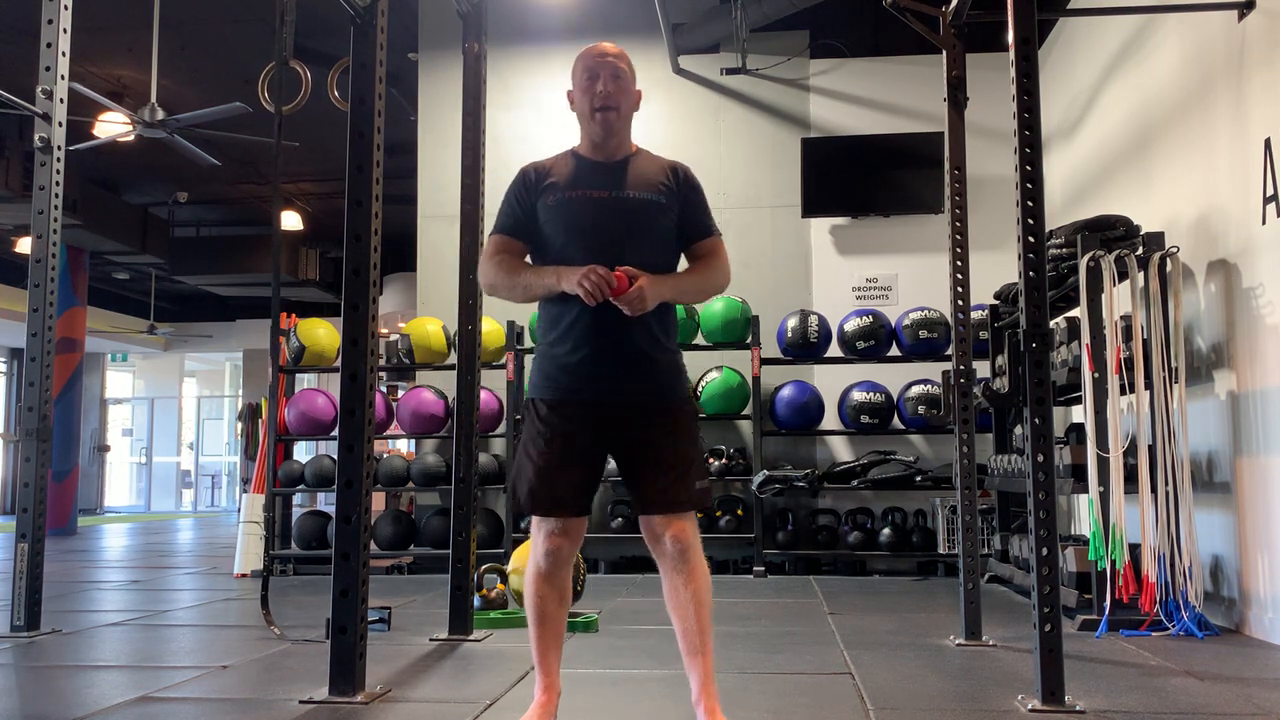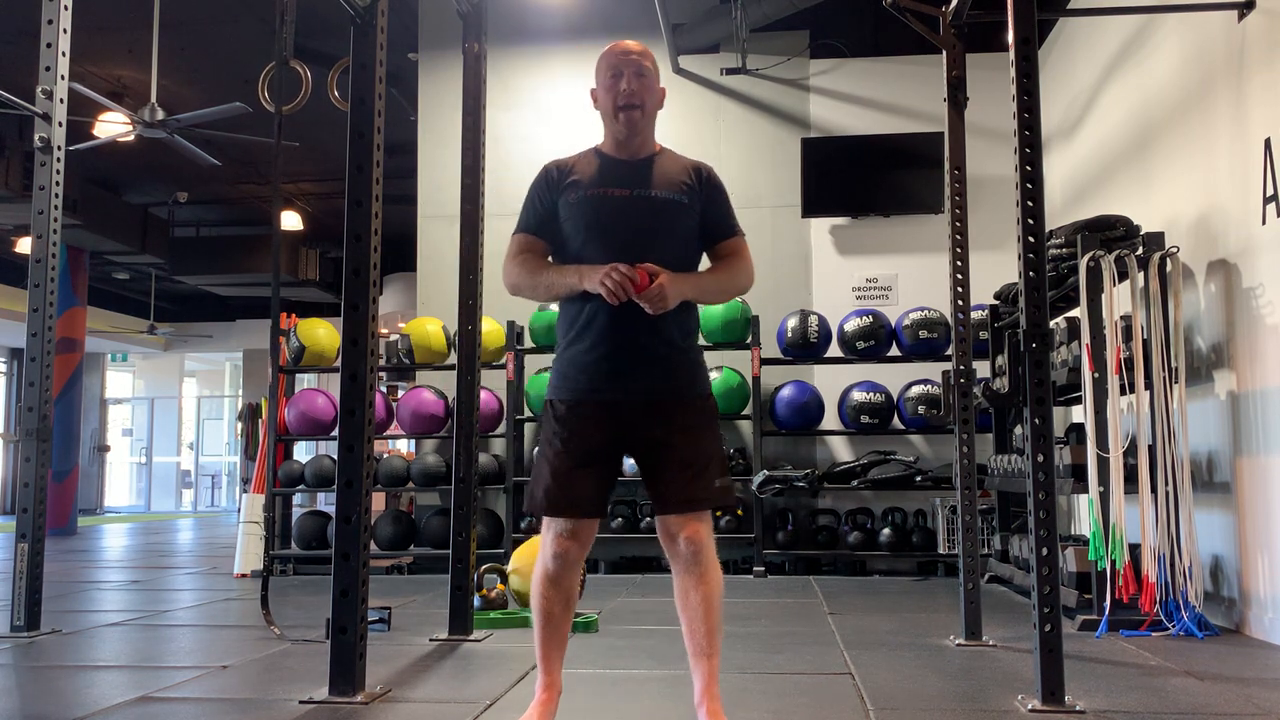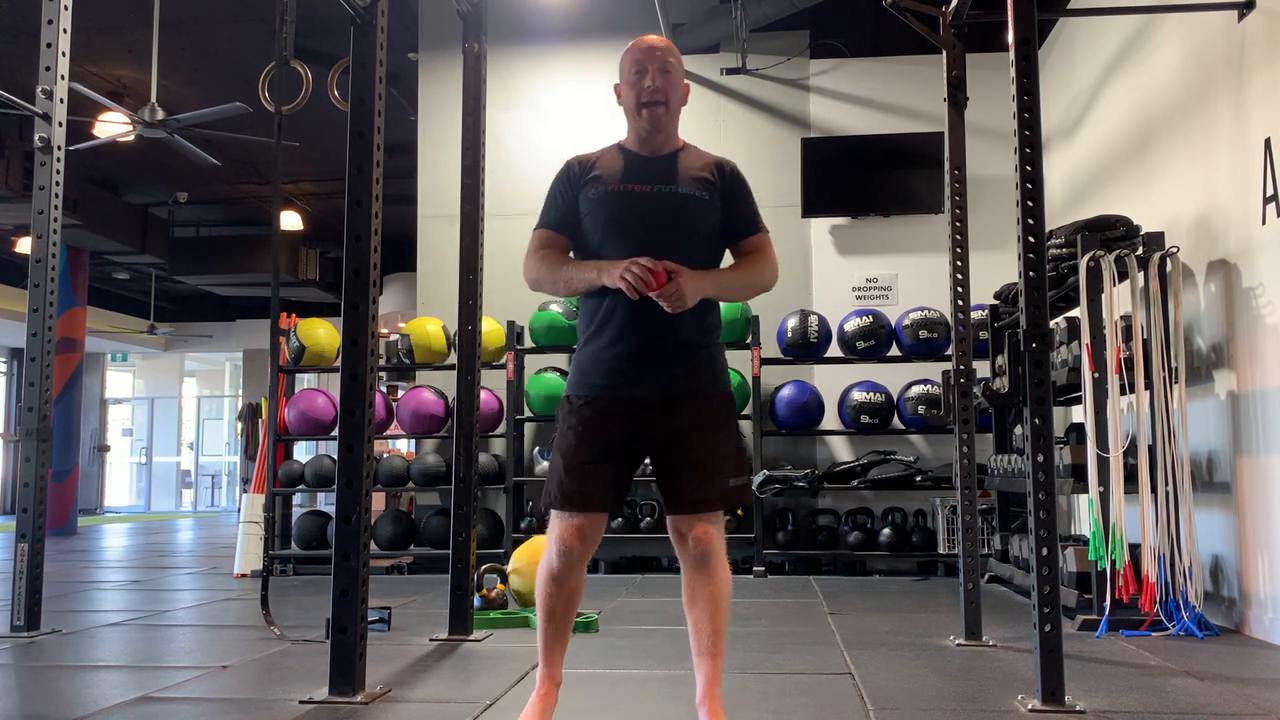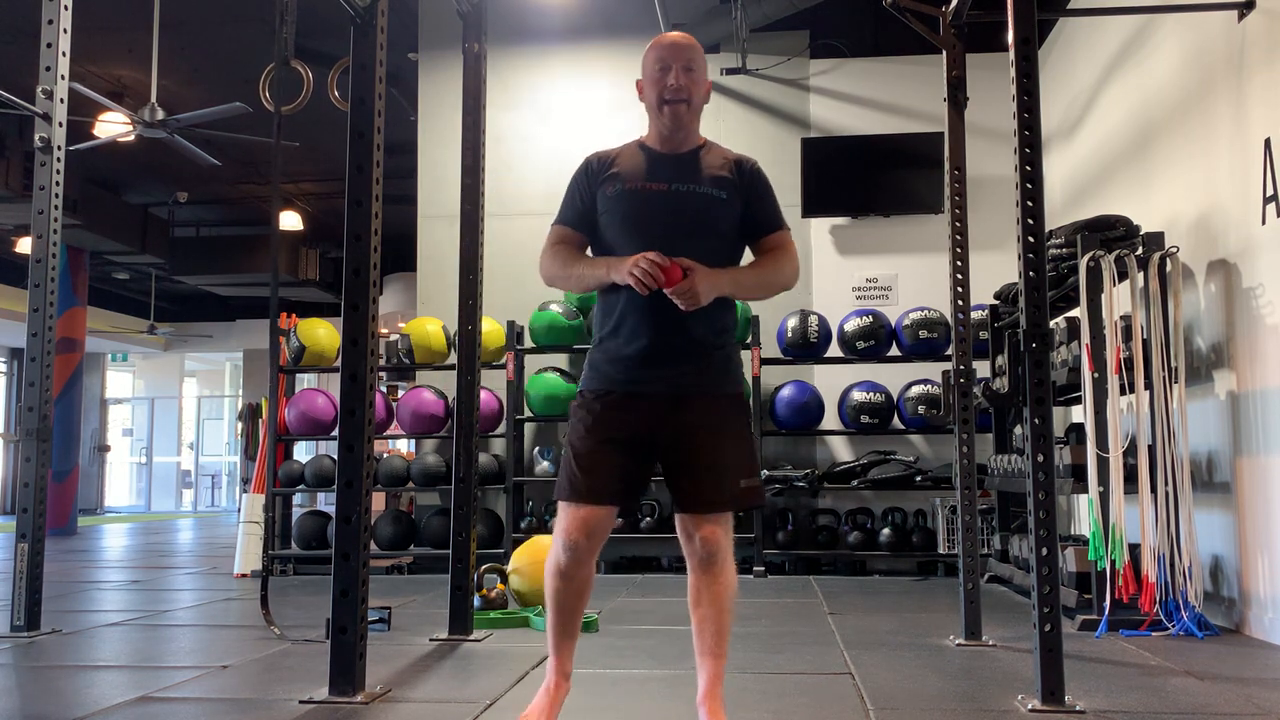
dt=0.1s
person 1, frame 1
left shoulder: (674, 179)
right shoulder: (537, 180)
left elbow: (717, 270)
right elbow: (493, 272)
left wrist: (661, 287)
right wrist: (565, 277)
left hip: (656, 391)
right hip: (562, 391)
left knee: (677, 540)
right knee: (552, 542)
person 1, frame 2
left shoulder: (696, 179)
right shoulder: (559, 178)
left elbow: (739, 271)
right elbow: (516, 271)
left wrist: (683, 285)
right wrist: (587, 276)
left hip: (675, 390)
right hip: (580, 390)
left knee: (691, 540)
right knee: (562, 543)
person 1, frame 3
left shoulder: (719, 175)
right shoulder: (582, 174)
left elbow: (763, 270)
right elbow: (537, 267)
left wrist: (703, 283)
right wrist: (606, 271)
left hip: (693, 388)
right hip: (598, 387)
left knee: (700, 540)
right knee: (568, 539)
person 1, frame 4
left shoulder: (739, 173)
right shoulder: (601, 170)
left elbow: (784, 267)
right elbow: (553, 262)
left wrist: (718, 280)
right wrist: (617, 267)
left hip: (707, 387)
right hip: (612, 383)
left knee: (709, 540)
right knee: (576, 533)
